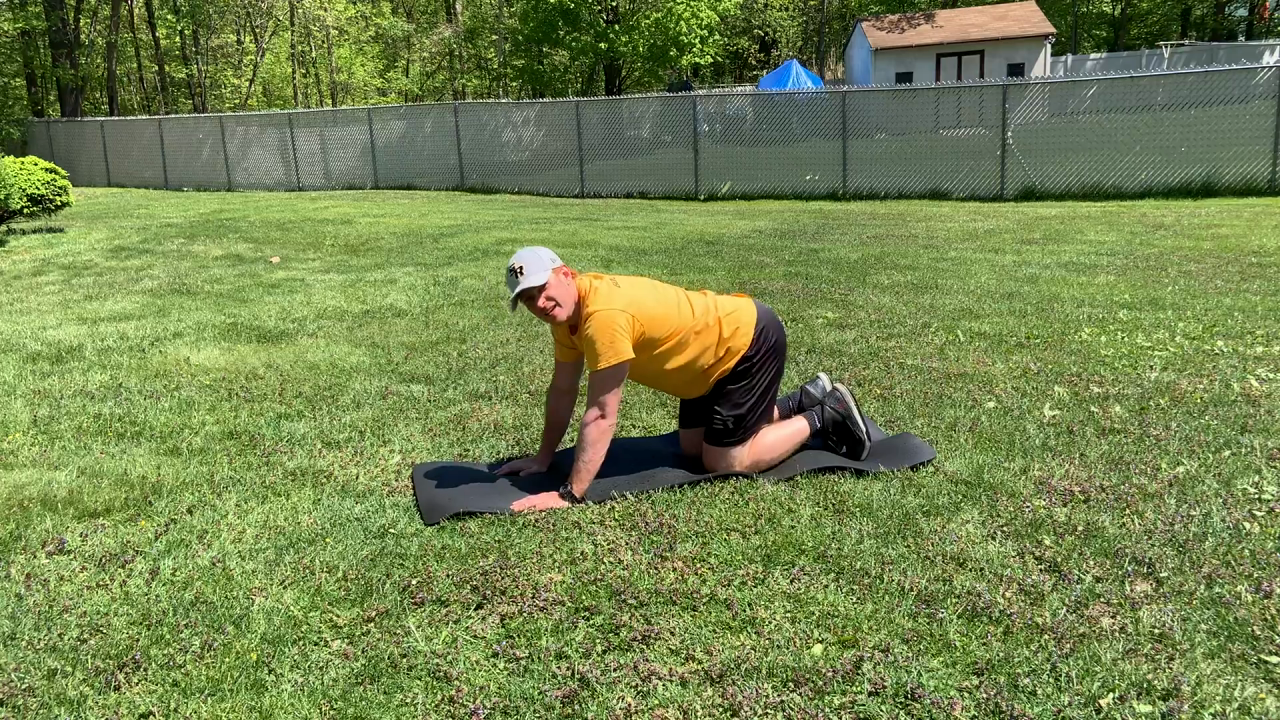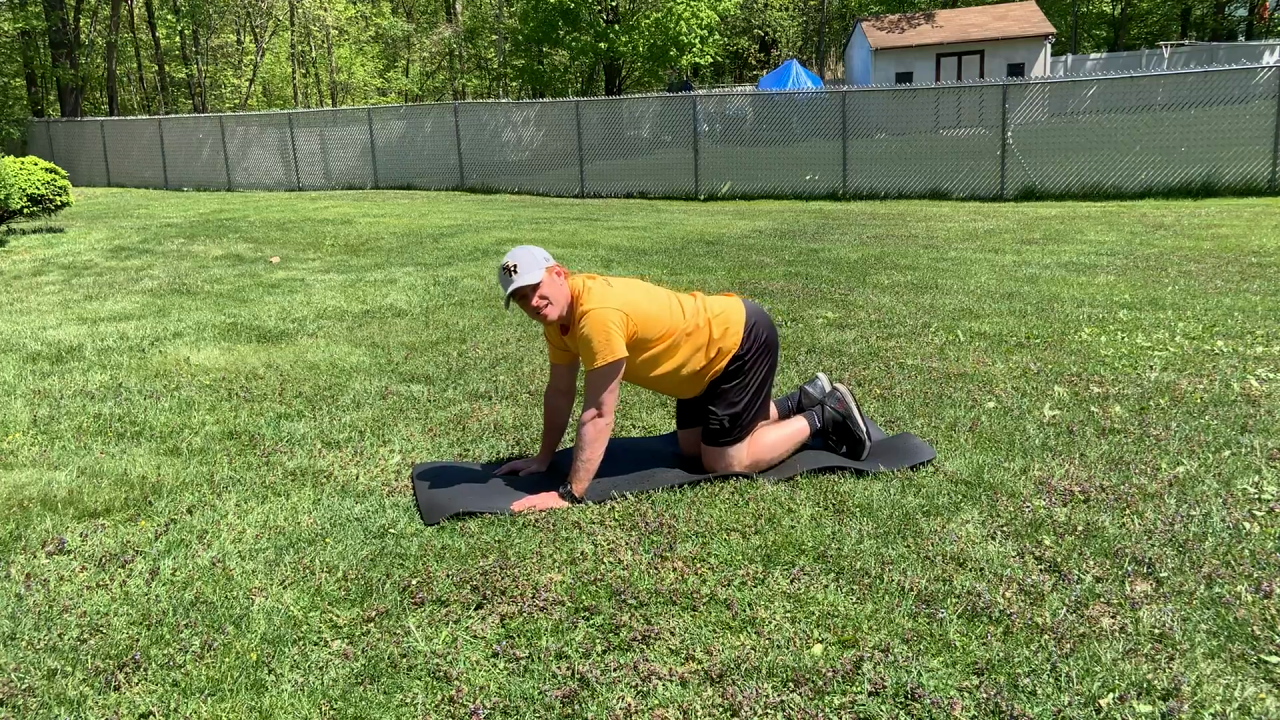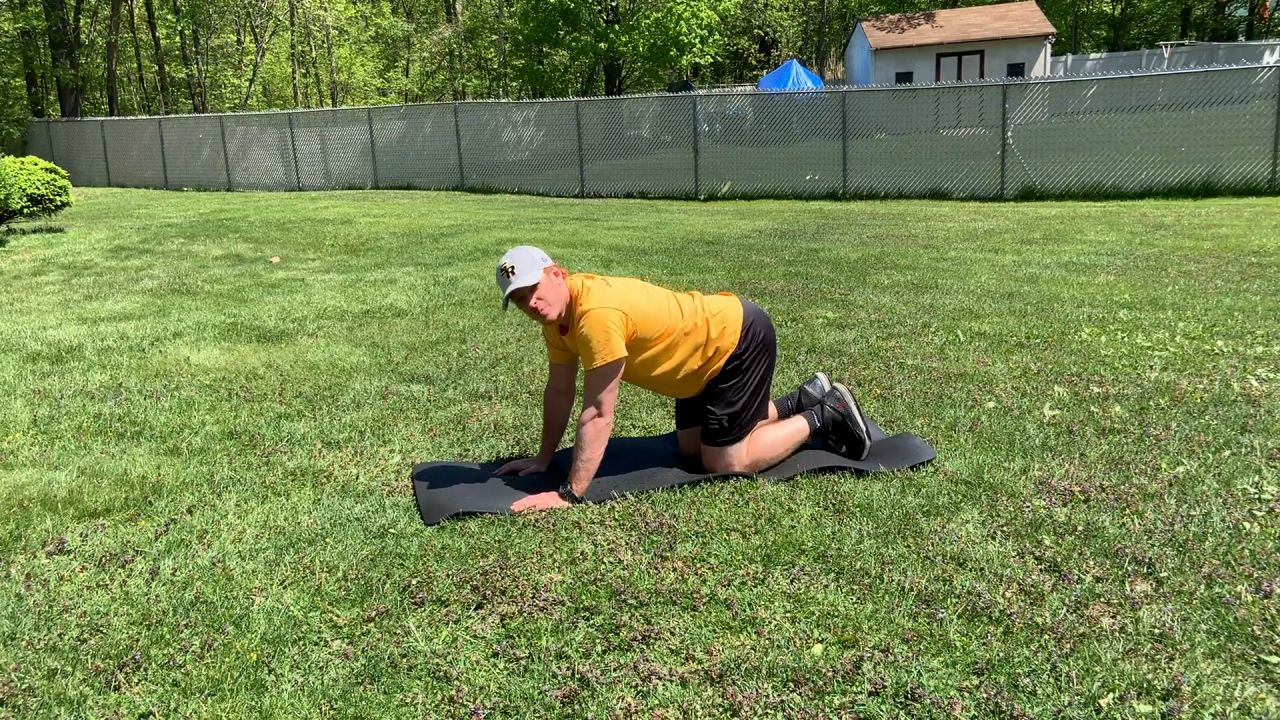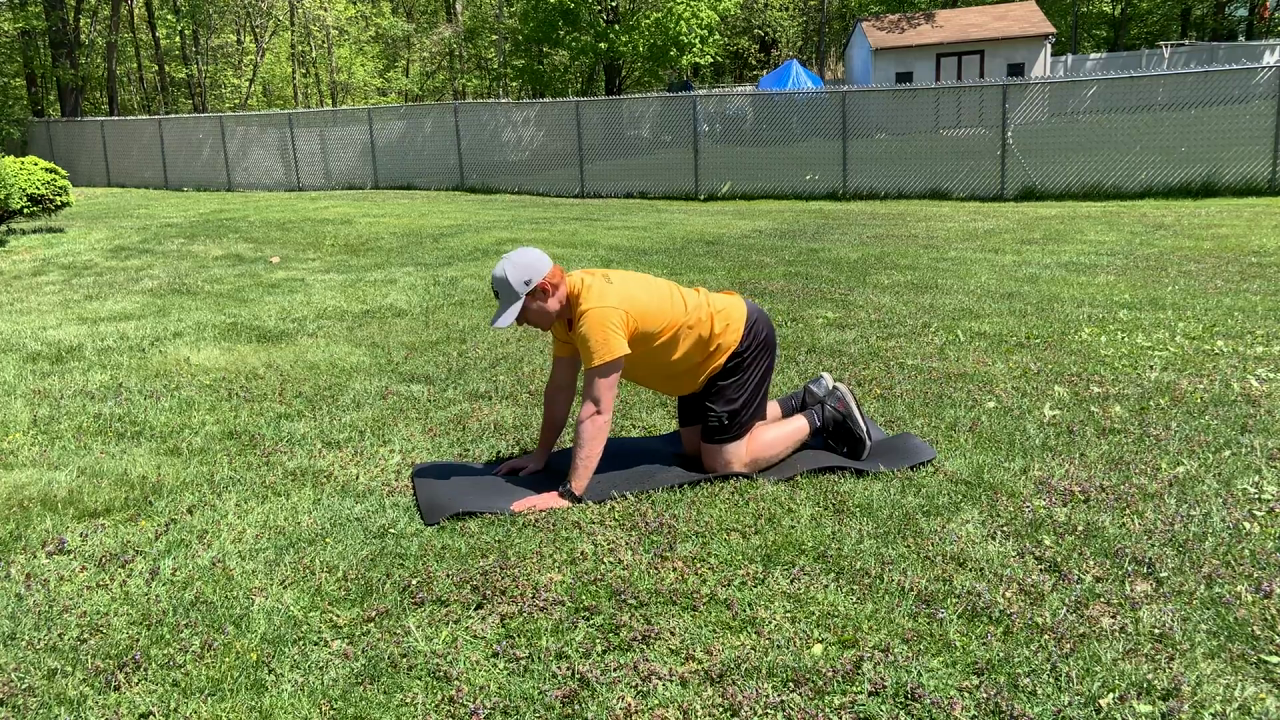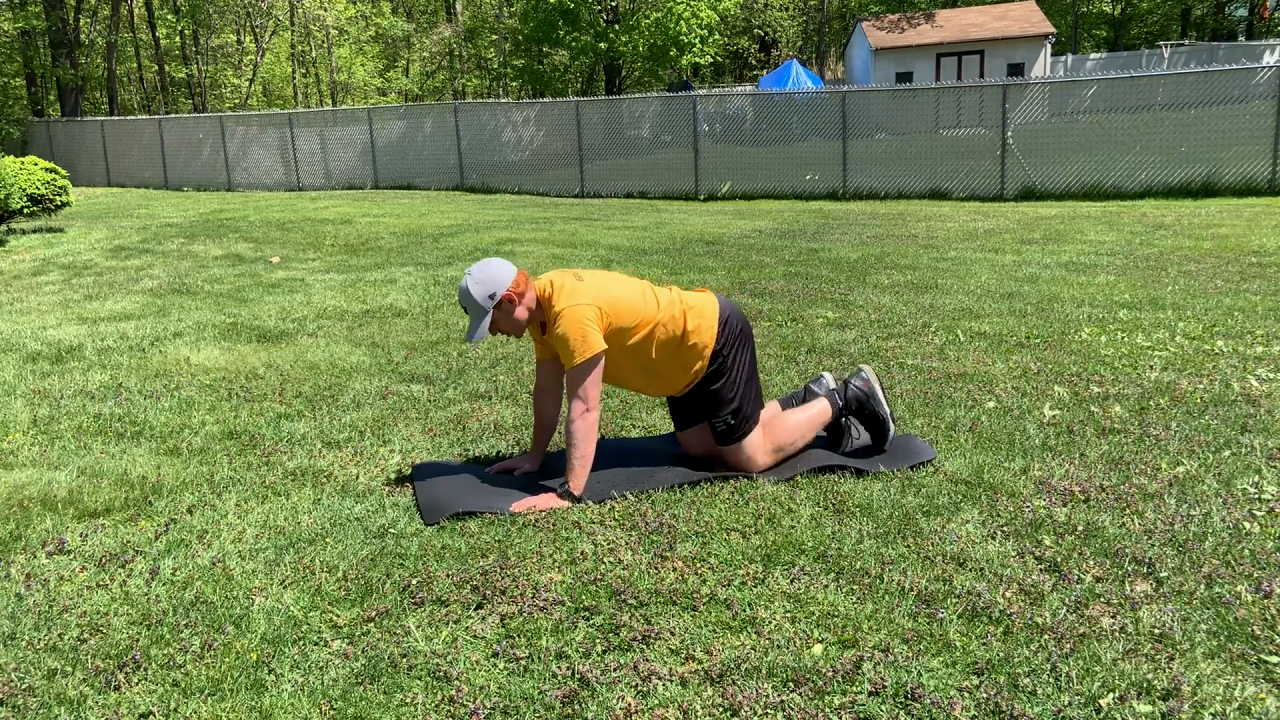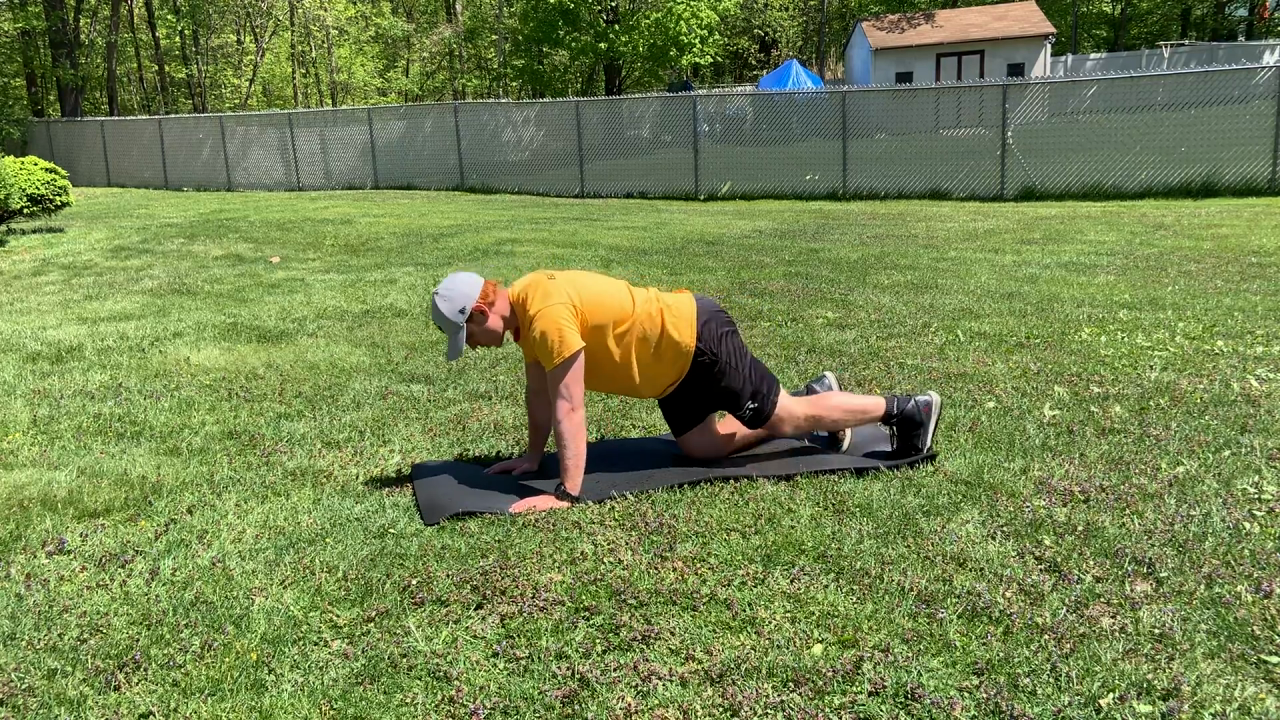
dt=0.4s
person 1, frame 1
left shoulder: (603, 316)
right shoulder: (566, 310)
left elbow: (601, 416)
right elbow: (562, 391)
left wrist: (569, 495)
right wrist: (542, 458)
left hip: (752, 340)
right hip: (720, 341)
left knee: (725, 462)
right knee: (693, 447)
left ankle: (824, 415)
right ankle: (804, 399)
person 1, frame 2
left shoulder: (597, 315)
right shoulder: (557, 310)
left elbow: (598, 415)
right elbow: (559, 392)
left wrist: (569, 495)
right wrist: (543, 458)
left hip: (744, 340)
right hip: (713, 341)
left knee: (725, 462)
right knee: (693, 447)
left ankle: (824, 416)
right ankle: (804, 399)
person 1, frame 3
left shoulder: (596, 315)
right shoulder: (555, 310)
left elbow: (597, 415)
right elbow: (558, 391)
left wrist: (569, 494)
right wrist: (542, 459)
left hip: (741, 339)
right hip: (710, 341)
left knee: (725, 461)
right knee: (692, 447)
left ankle: (825, 415)
right ankle: (804, 399)
person 1, frame 4
left shoulder: (597, 314)
right shoulder: (565, 304)
left elbow: (596, 412)
right elbow: (560, 388)
left wrist: (569, 493)
right wrist: (540, 455)
left hip: (740, 338)
right hip: (710, 342)
left knee: (725, 460)
right knee: (694, 445)
left ankle: (824, 414)
right ankle: (807, 399)
person 1, frame 5
left shoulder: (572, 313)
right shoulder: (542, 304)
left elbow: (584, 411)
right elbow: (547, 391)
left wrist: (569, 494)
right wrist: (535, 456)
left hip: (716, 337)
right hip: (690, 346)
left knee: (752, 457)
right knee: (698, 446)
left ankle: (848, 398)
right ankle: (809, 398)
person 1, frame 6
left shoulder: (545, 315)
right shoulder: (523, 304)
left elbow: (569, 409)
right elbow: (538, 392)
left wrist: (566, 493)
right wrist: (532, 457)
left hip: (698, 339)
right hip: (675, 354)
left knee: (786, 418)
right knee: (702, 446)
left ankle: (909, 410)
right ankle: (812, 395)
